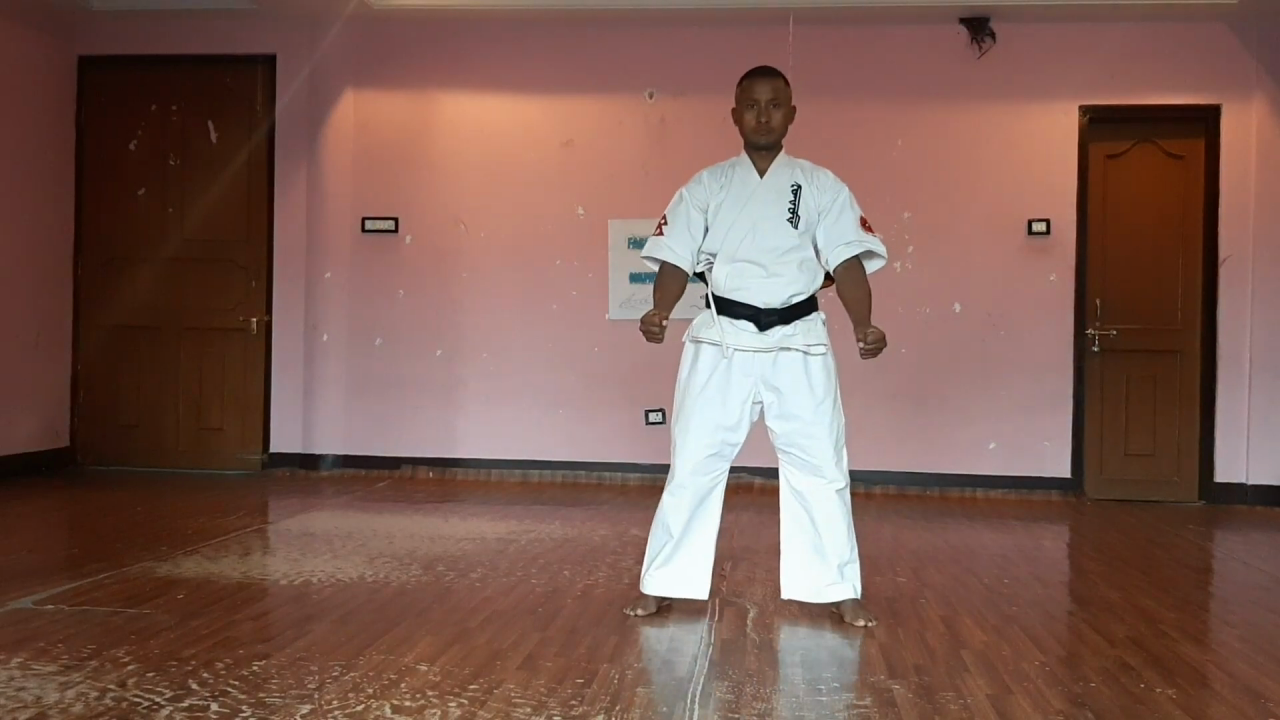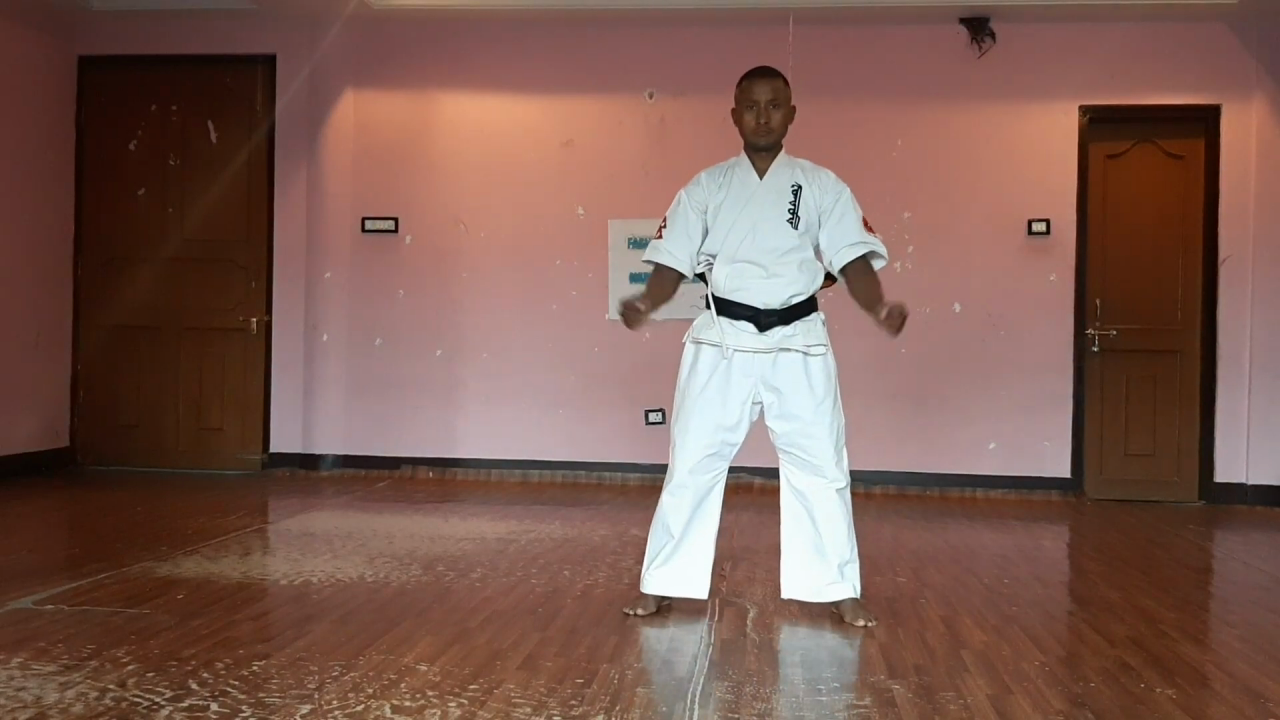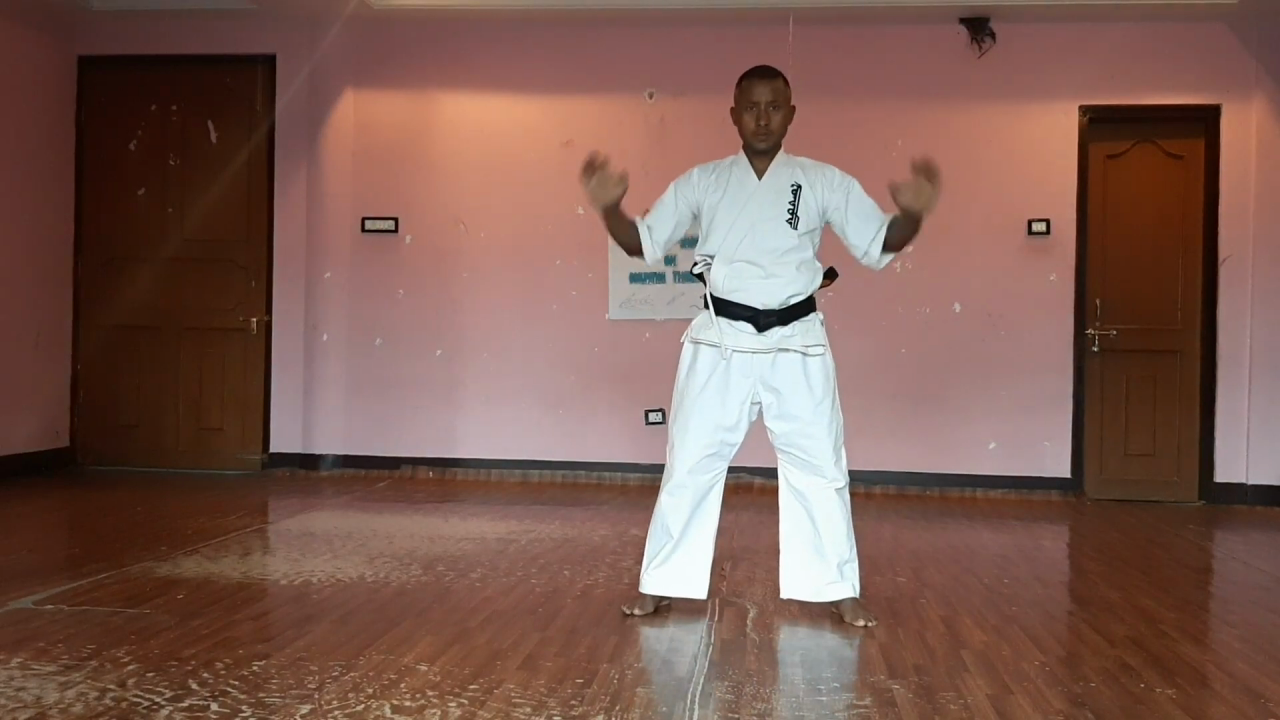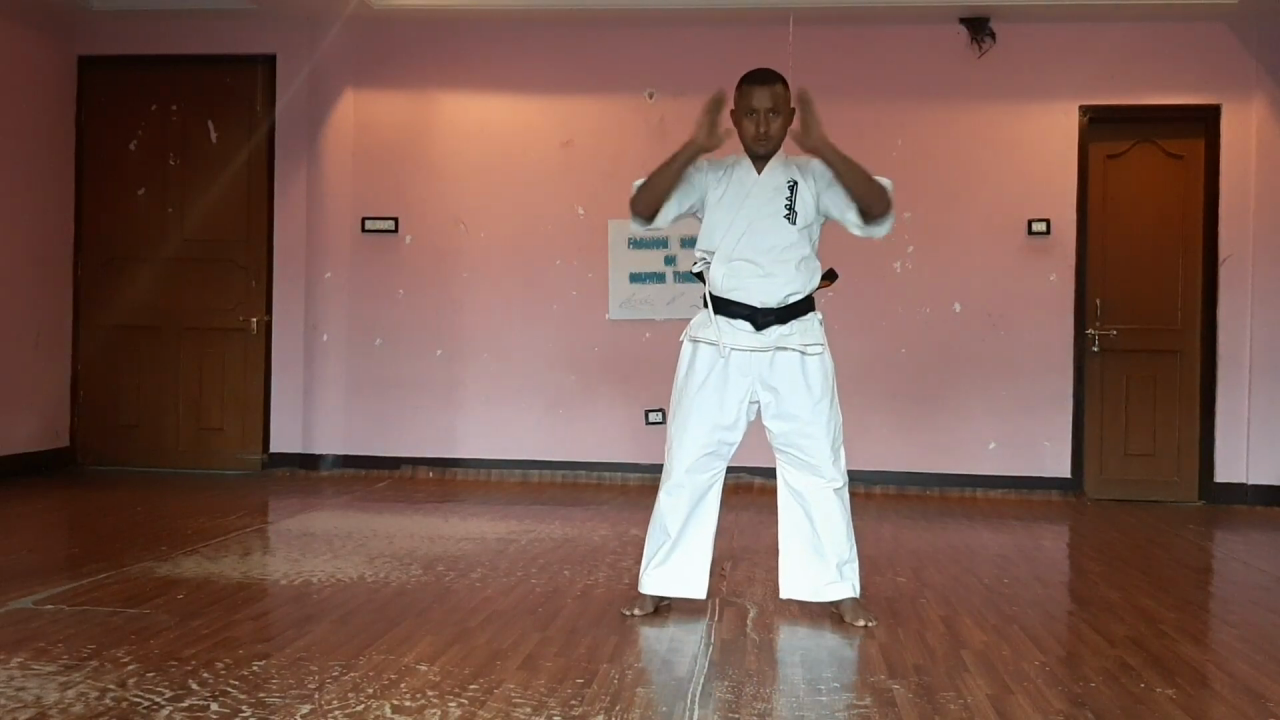
dt=0.2s
person 1, frame 1
left shoulder: (822, 186)
right shoulder: (705, 186)
left elbow: (847, 260)
right elbow: (675, 259)
left wrist: (863, 325)
right wrist: (660, 311)
left hip: (798, 340)
right hip: (721, 339)
left knee: (820, 467)
right knee: (694, 465)
left ankle: (840, 591)
right ankle: (661, 584)
person 1, frame 2
left shoulder: (821, 185)
right shoulder: (705, 186)
left elbow: (851, 259)
right elbow: (673, 261)
left wrist: (879, 309)
right wrist: (648, 302)
left hip: (797, 341)
right hip: (721, 340)
left knee: (820, 467)
right knee: (692, 464)
left ankle: (840, 592)
right ankle: (660, 584)
person 1, frame 3
left shoulder: (823, 181)
right shoulder: (702, 181)
left elbow: (879, 243)
right elbow: (642, 241)
left wrist: (912, 214)
right wrist: (610, 207)
left hip: (796, 341)
right hip: (720, 340)
left knee: (819, 467)
right knee: (690, 464)
left ankle: (840, 590)
right ankle: (659, 584)
person 1, frame 4
left shoulder: (815, 176)
right shoulder: (708, 176)
left elbow: (878, 212)
right elbow: (643, 209)
left wrist: (823, 149)
right wrist: (694, 147)
left hip: (794, 340)
right hip: (718, 338)
left knee: (818, 466)
right knee: (689, 463)
left ankle: (841, 591)
right ankle: (659, 584)
